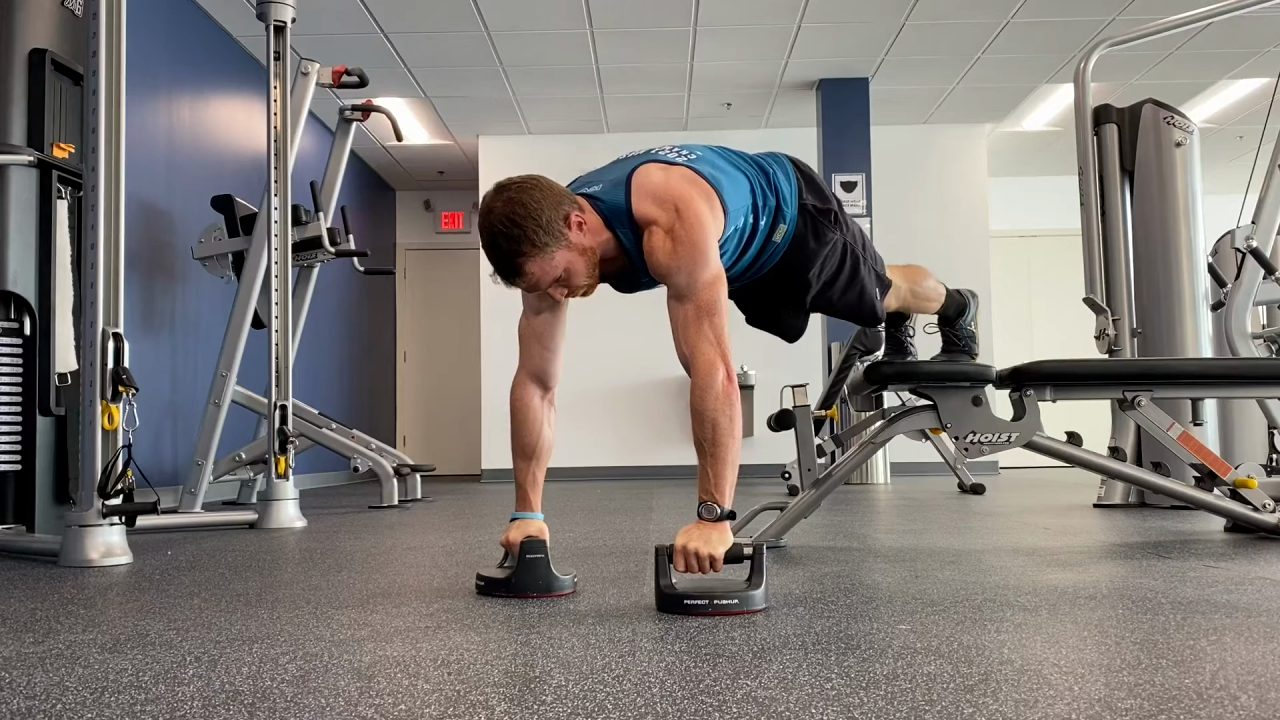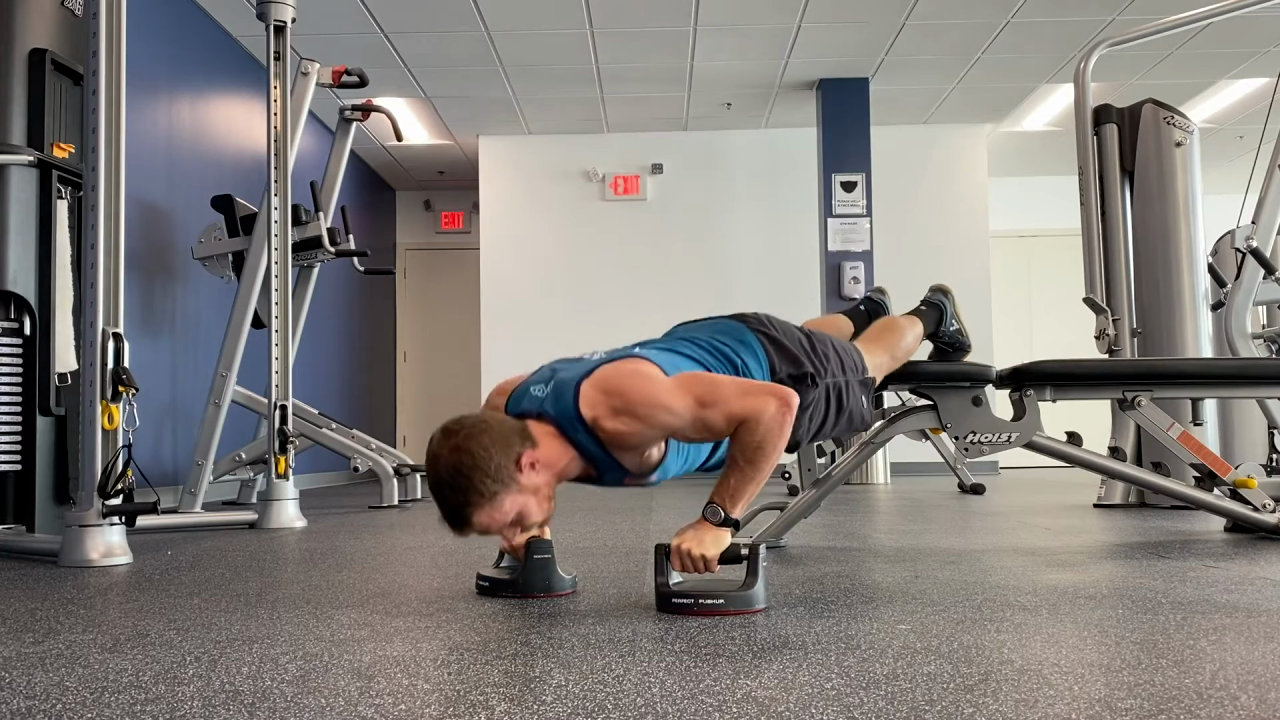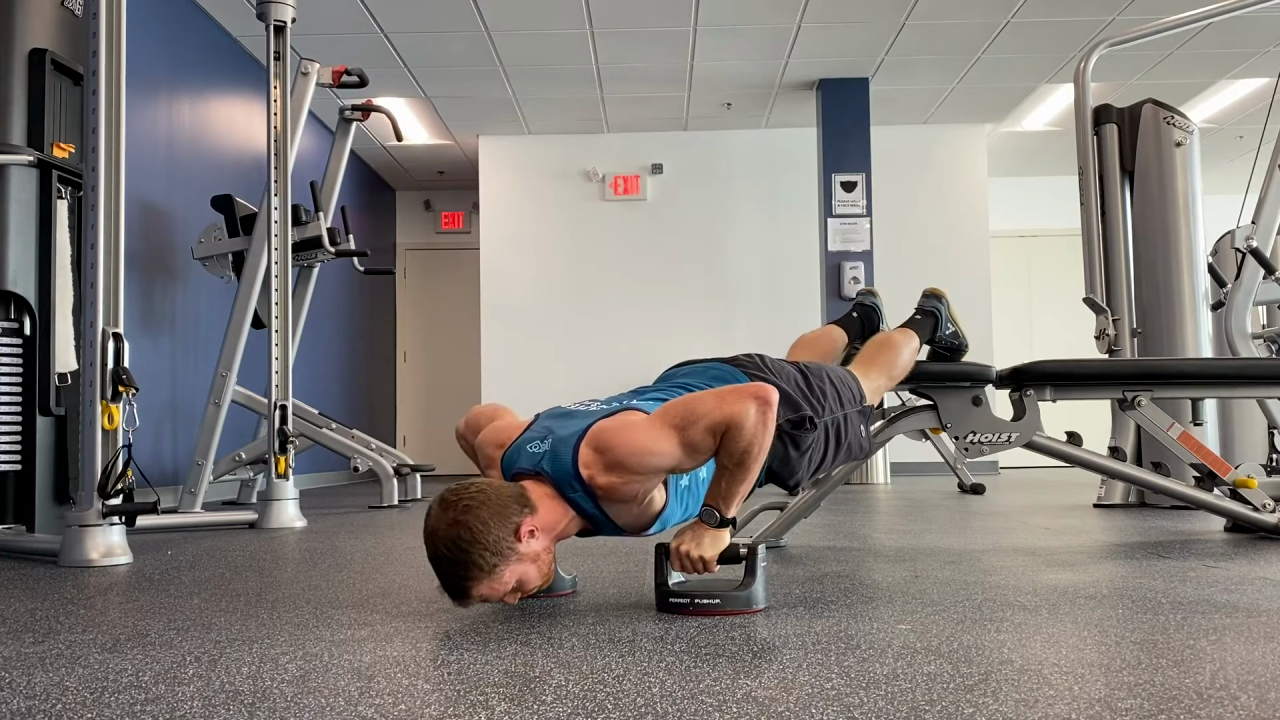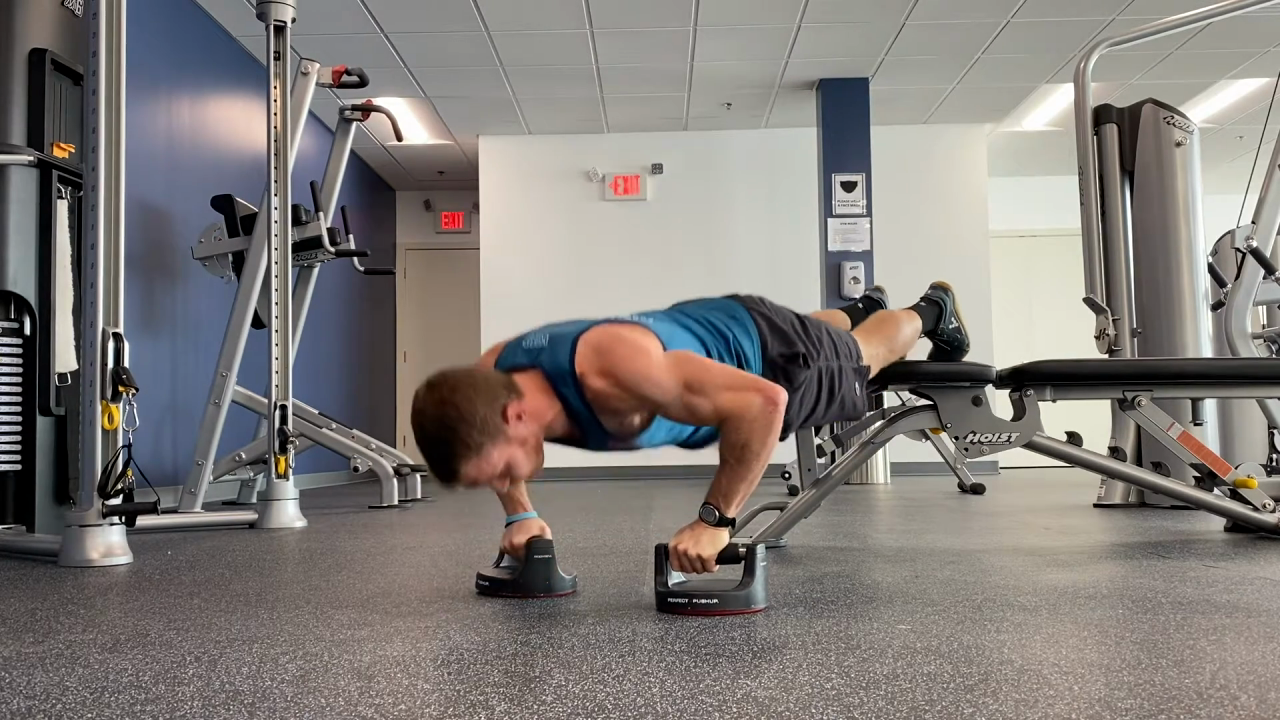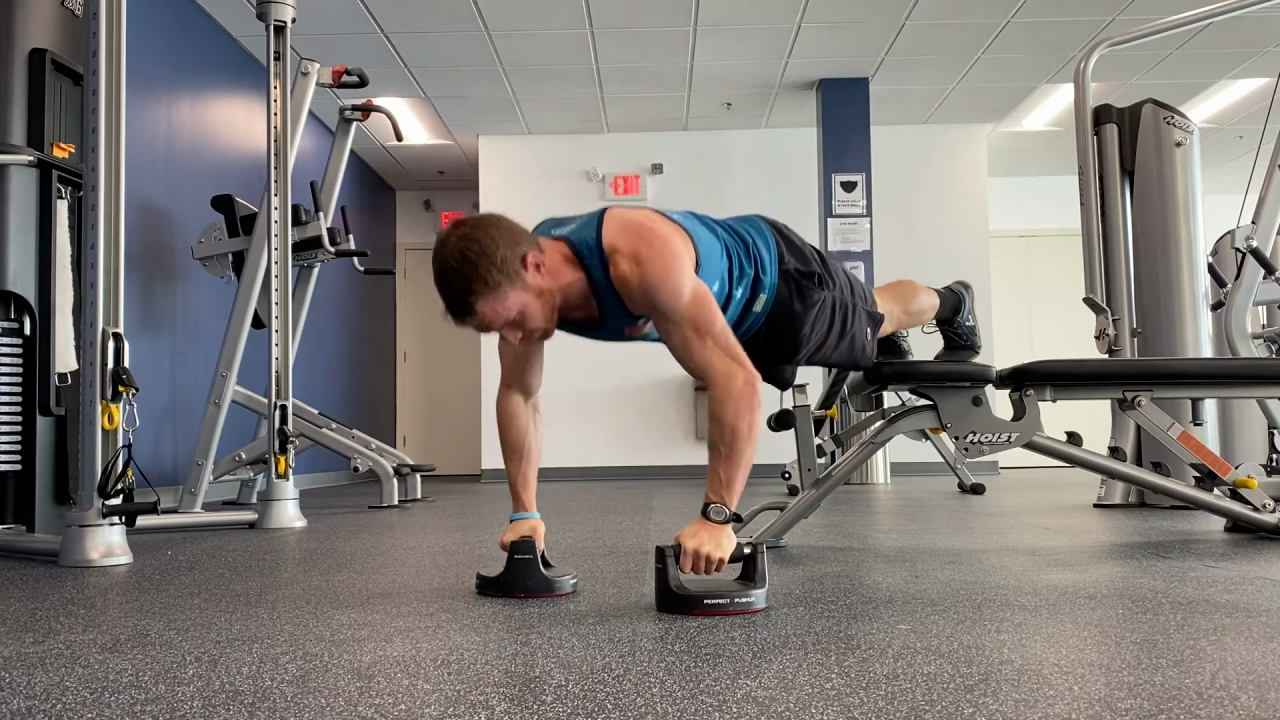
dt=1s
person 1, frame 1
left shoulder: (671, 221)
right shoulder: (549, 240)
left elbow: (712, 372)
right elbow: (535, 381)
left wrist: (714, 515)
right wrist: (527, 511)
left hip: (794, 215)
right hip: (747, 250)
left knee: (883, 290)
left ankle: (956, 310)
right ankle: (897, 325)
person 1, frame 2
left shoulder: (615, 413)
right shoulder: (508, 406)
left elbow: (775, 405)
left wrist: (718, 519)
right wrist: (520, 516)
left hip: (765, 367)
right hip: (698, 352)
left knee: (868, 364)
right knee: (832, 341)
left ankle: (934, 313)
right ankle: (866, 310)
person 1, frame 3
left shoulder: (611, 464)
right shoulder: (502, 454)
left elbow: (757, 404)
right elbow: (474, 420)
left wrist: (714, 522)
right wrist: (502, 498)
left hip: (772, 412)
right hip: (689, 388)
left knee: (861, 386)
right knee: (799, 366)
left ankle: (929, 320)
right ankle: (859, 318)
person 1, frame 4
left shoulder: (609, 372)
right shoulder: (497, 377)
left elbow: (766, 401)
right elbow: (480, 430)
left wrist: (714, 521)
right wrist: (521, 517)
left hip: (759, 355)
right hip: (701, 359)
left knee: (862, 357)
left ankle: (932, 311)
right ankle: (861, 307)
person 1, frame 5
left shoulder: (638, 260)
right shoulder: (522, 277)
left elbow: (736, 380)
right elbow: (516, 391)
left wrist: (717, 516)
right wrist: (524, 510)
left hip: (776, 278)
right hip: (726, 297)
left knee: (875, 318)
left ankle: (952, 304)
